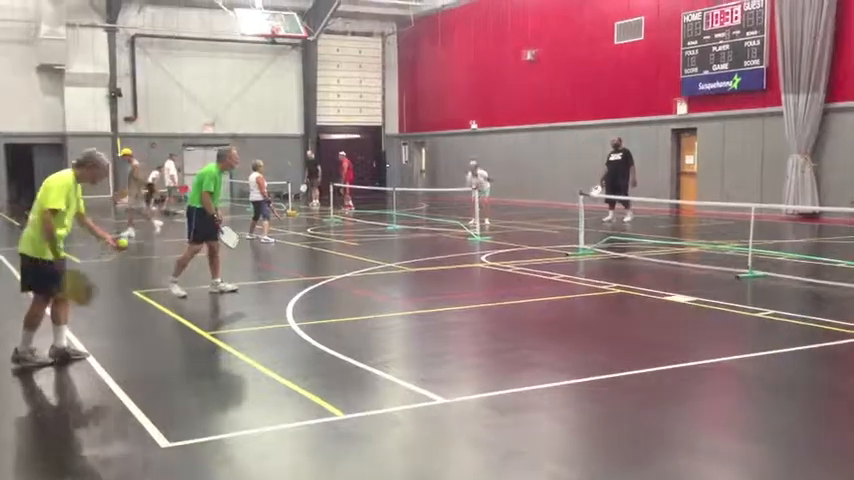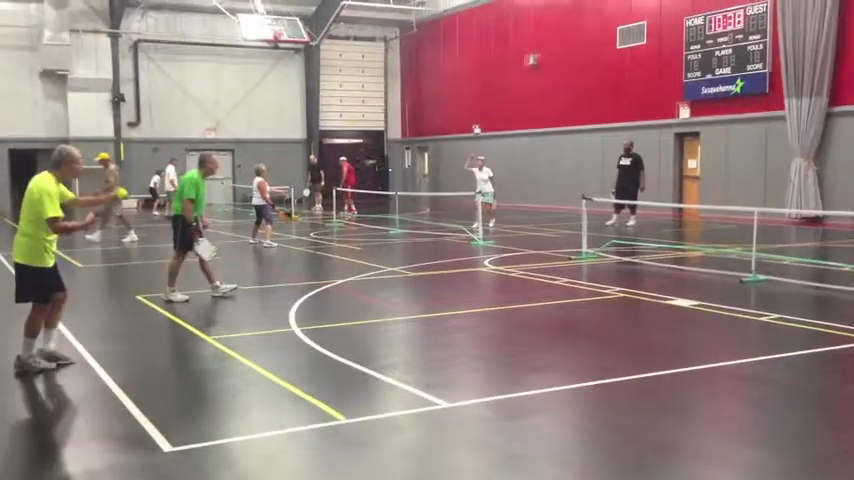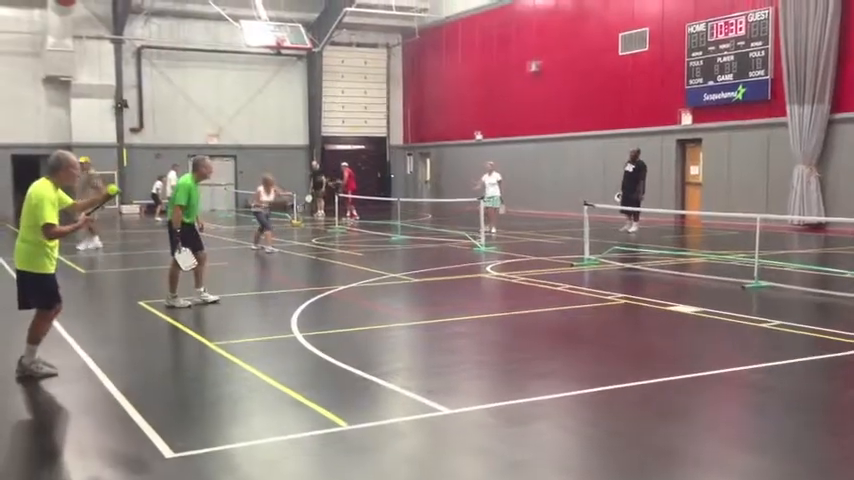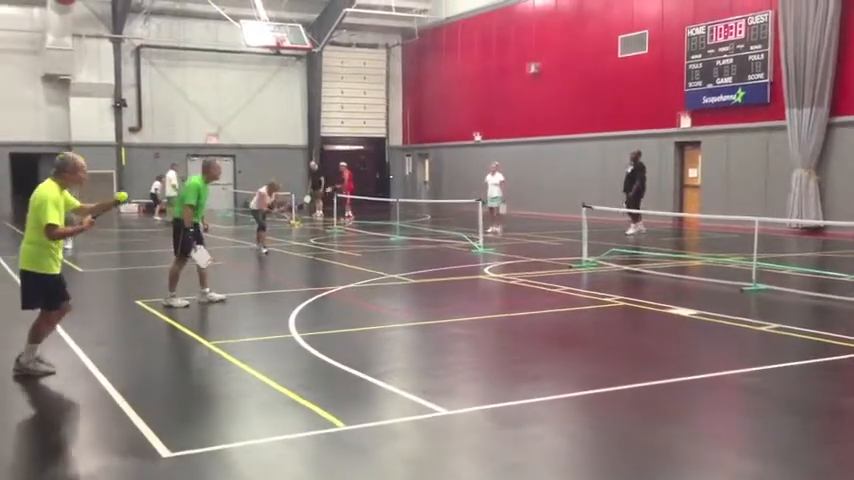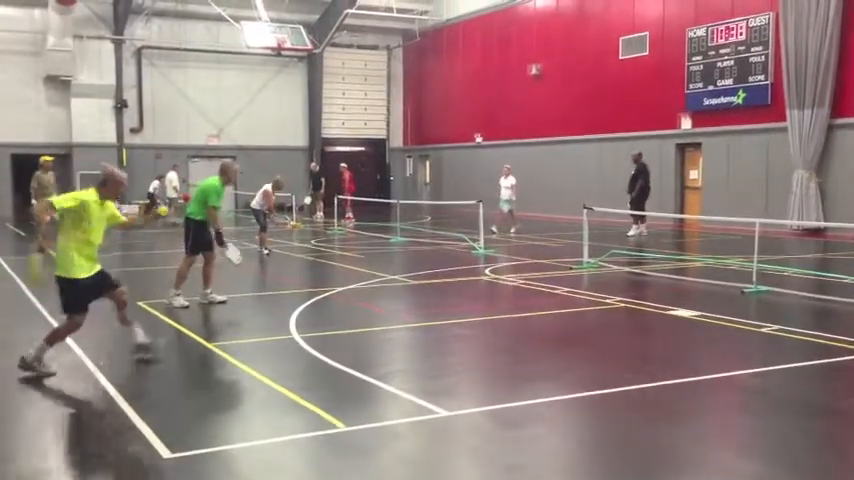
dt=0.4s
person 1, frame 1
left shoulder: (75, 186)
right shoulder: (61, 182)
left elbow: (81, 217)
right elbow: (47, 219)
left wrist: (106, 238)
right wrist: (56, 253)
left hip: (53, 251)
right hip: (39, 250)
left knee: (61, 295)
right knee: (43, 299)
left ankle: (60, 346)
right ankle: (23, 351)
person 1, frame 2
left shoulder: (52, 182)
right shoulder: (45, 186)
left elbow: (76, 201)
right elbow: (56, 226)
left wrist: (107, 198)
right wrist: (85, 224)
left hip: (43, 255)
right hip: (34, 256)
left knee: (59, 298)
right knee: (41, 305)
left ankle: (47, 349)
right ankle: (26, 358)
person 1, frame 3
left shoulder: (52, 189)
right shoulder: (44, 192)
left elbow: (75, 206)
right elbow: (50, 232)
left wrist: (102, 197)
right wrist: (78, 225)
left hip: (41, 262)
right hip: (36, 263)
left knee: (53, 309)
right knee: (46, 312)
left ankle: (30, 358)
right ankle: (28, 363)
person 1, frame 4
left shoulder: (59, 191)
right shoulder: (48, 194)
left elbow: (82, 209)
right elbow: (52, 233)
left wrist: (111, 203)
right wrist: (81, 228)
left hip: (49, 264)
right hip: (39, 265)
left knee: (62, 308)
right knee: (49, 313)
left ankle: (29, 354)
right ankle: (24, 362)
person 1, frame 5
left shoulder: (108, 205)
right shoulder: (83, 199)
left elbow: (125, 223)
right elbow: (46, 205)
left hip: (92, 267)
right hip: (73, 271)
left knee: (120, 297)
right knee: (75, 321)
left ankle: (139, 342)
right ankle: (33, 359)
person 2, frame 1
left shoulder: (218, 172)
right shoulder: (211, 172)
right elbow: (205, 197)
left wrist: (217, 213)
right wrist: (214, 217)
left hip: (207, 213)
right hip: (197, 211)
left knee: (214, 247)
right knee: (194, 247)
left ankle: (216, 283)
right ankle: (173, 281)
person 2, frame 2
left shoulder: (200, 178)
right shoulder: (192, 178)
right elbow: (187, 203)
left wrist: (201, 218)
right wrist: (193, 226)
left hip: (192, 220)
right hip: (183, 220)
right knee: (180, 255)
left ankle: (216, 286)
right ankle: (170, 292)
person 2, frame 3
left shoulder: (194, 182)
right shoulder: (185, 184)
right elbow: (177, 209)
left wrist: (198, 220)
right wrist: (177, 234)
left hip: (189, 225)
right hip: (179, 226)
left knee: (201, 256)
right knee: (178, 261)
left ankle: (199, 293)
right ankle: (171, 297)
person 2, frame 4
left shoulder: (204, 184)
right shoulder: (195, 184)
right elbow: (187, 209)
left wrist: (203, 221)
right wrist: (189, 233)
left hip: (194, 224)
right hip: (183, 224)
right knee: (181, 260)
left ankle: (205, 292)
right ankle: (170, 297)
person 2, frame 5
left shoulder: (217, 184)
right shoulder: (214, 186)
right elbow: (212, 211)
left wrist: (216, 227)
right wrist: (219, 233)
left hip: (202, 222)
right hip: (194, 222)
left knee: (210, 257)
right knee: (190, 259)
left ankle: (206, 293)
right ankle: (175, 294)
